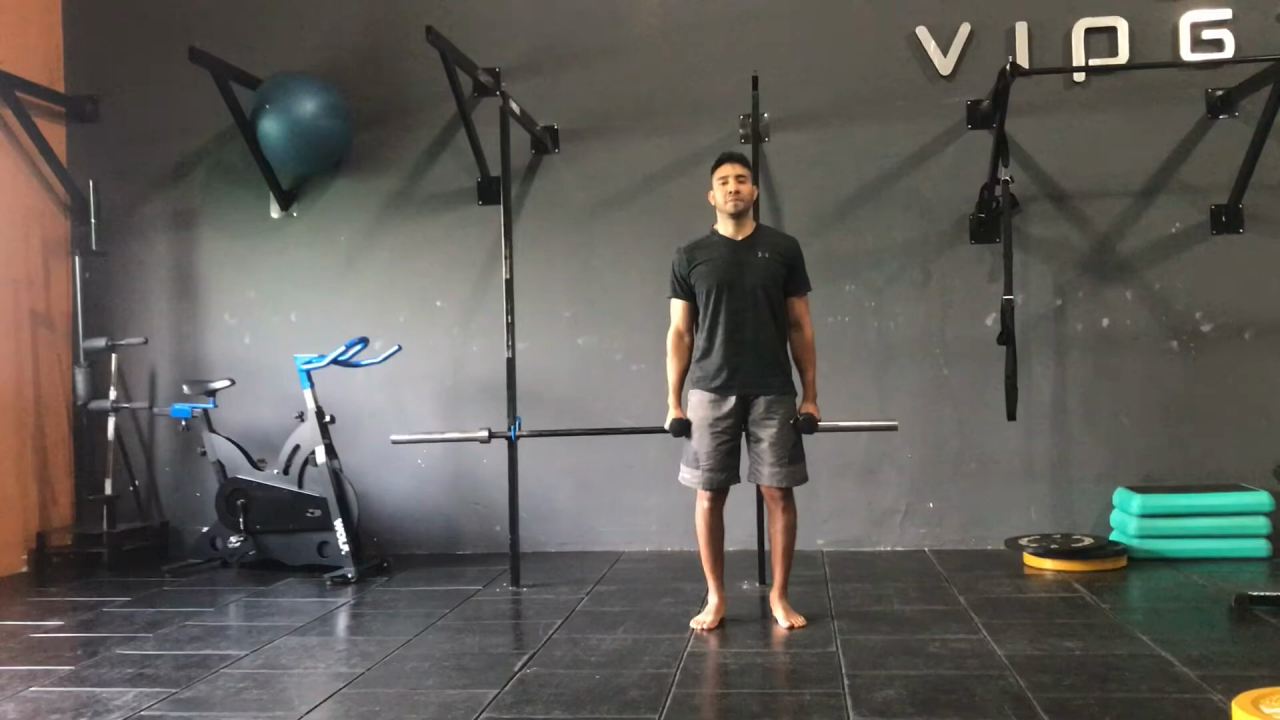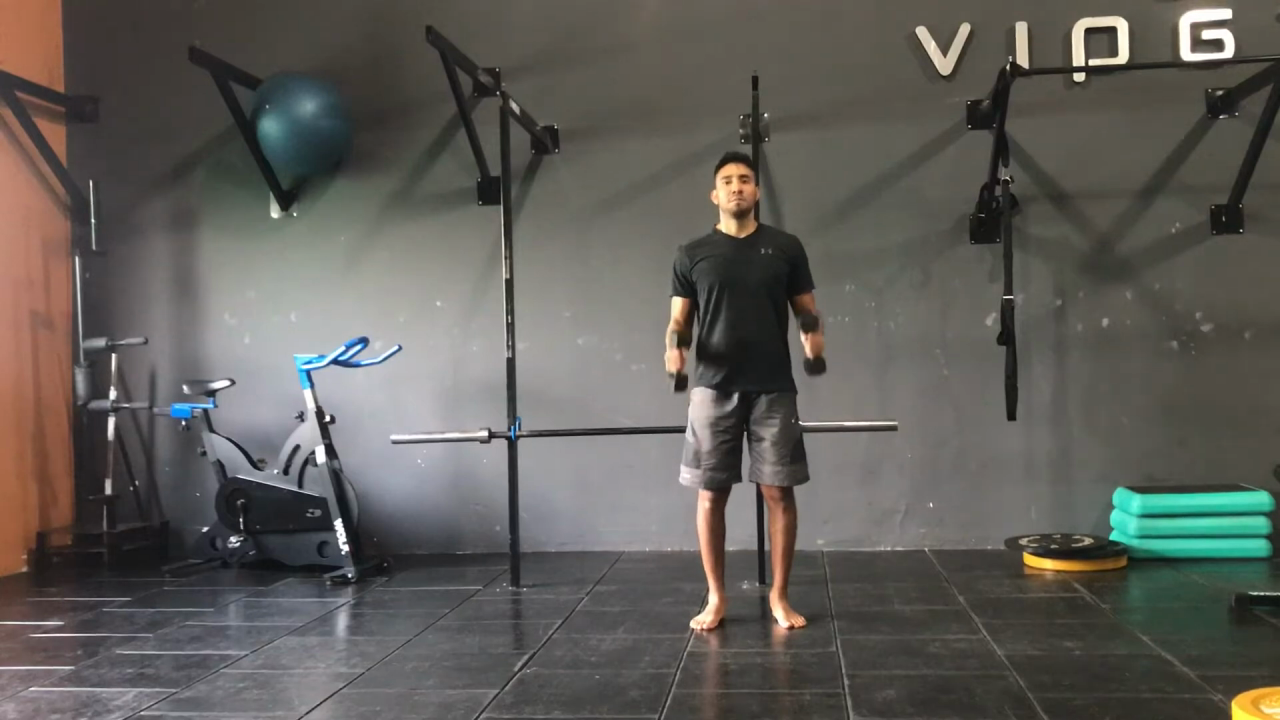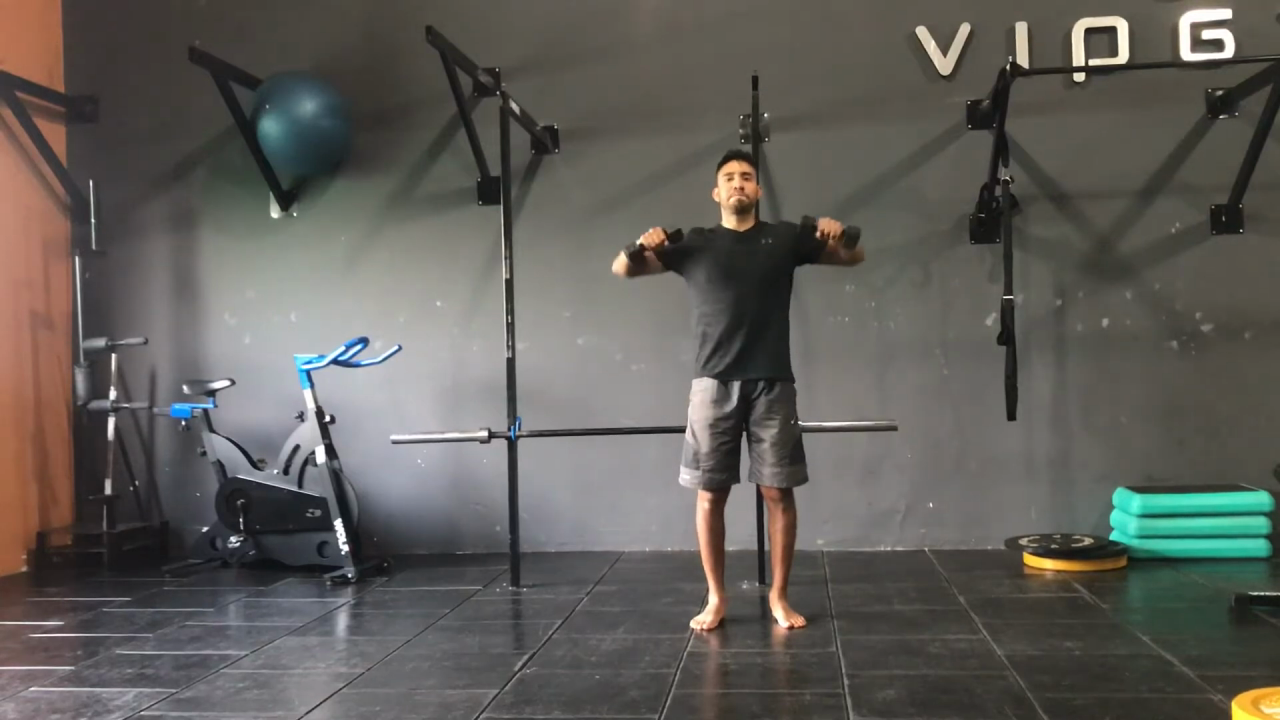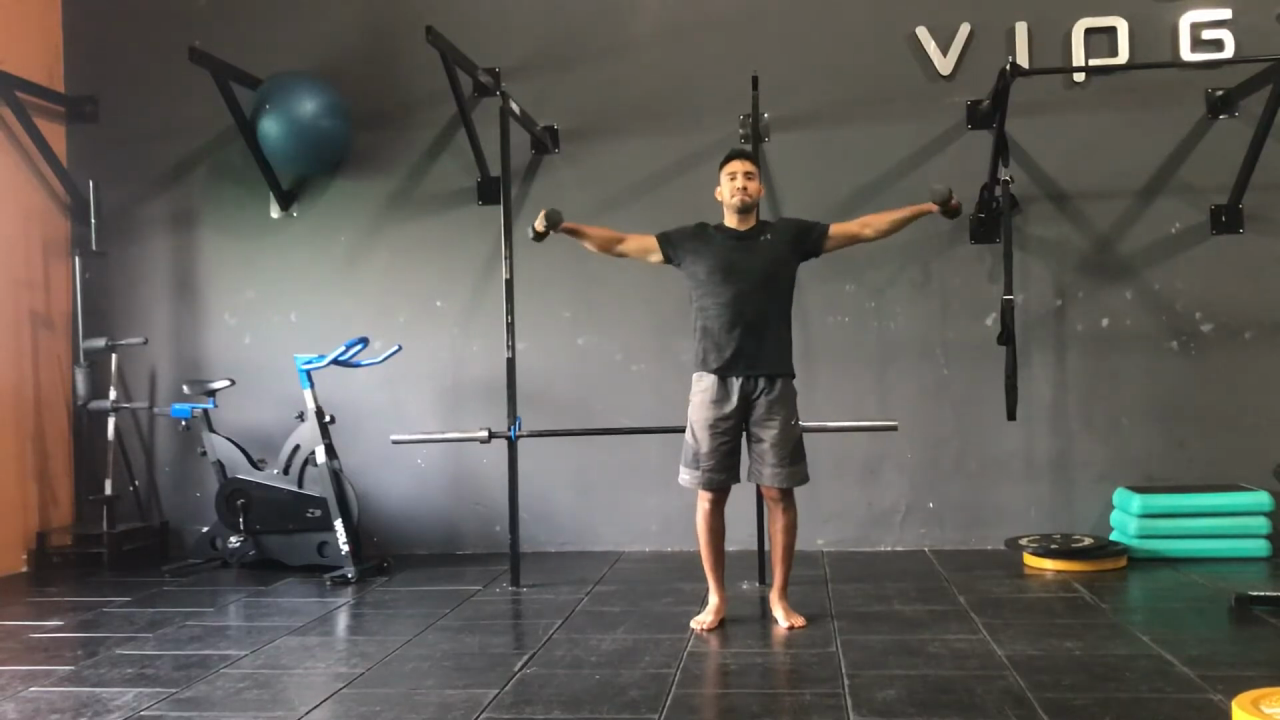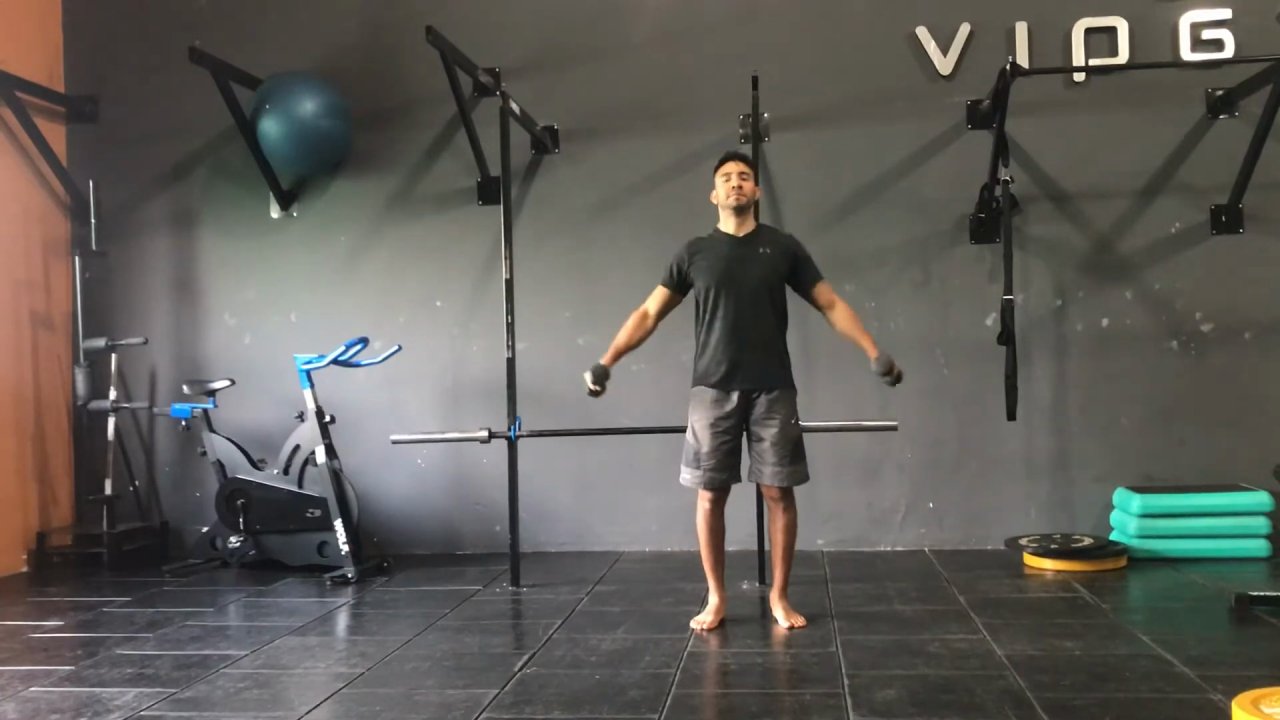
dt=1s
person 1, frame 1
left shoulder: (784, 249)
right shoulder: (691, 257)
left elbow: (800, 326)
right elbow: (680, 332)
left wrist: (810, 394)
right wrist: (674, 401)
left hip: (772, 393)
right hip: (711, 393)
left knee: (780, 493)
right knee: (709, 495)
left ankle: (779, 595)
right ankle: (716, 597)
person 1, frame 2
left shoulder: (786, 247)
right shoulder: (692, 254)
left elbow: (808, 311)
right elbow: (679, 321)
left wrist: (814, 338)
right wrist: (674, 348)
left hip: (773, 390)
right hip: (713, 390)
left knee: (780, 492)
right knee: (710, 494)
left ankle: (779, 595)
right ankle: (716, 597)
person 1, frame 3
left shoulder: (785, 237)
right shoulder: (694, 243)
left elbow: (854, 256)
right elbow: (622, 269)
left wrist: (840, 235)
right wrist: (639, 248)
left hip: (772, 384)
right hip: (714, 384)
left knee: (779, 492)
right knee: (710, 494)
left ankle: (779, 595)
right ankle: (716, 597)
person 1, frame 4
left shoulder: (788, 235)
right shoulder: (692, 241)
left elbow: (865, 228)
right elbow: (620, 243)
left wrist: (926, 208)
right wrist: (564, 227)
left hip: (773, 384)
right hip: (714, 383)
left knee: (779, 492)
right knee: (710, 493)
left ankle: (779, 595)
right ankle: (715, 598)
person 1, frame 5
left shoulder: (783, 247)
right shoulder: (695, 253)
left elbow: (832, 304)
right elbow: (648, 312)
left wrist: (875, 351)
right wrist: (606, 361)
left hip: (773, 390)
right hip: (713, 391)
left knee: (780, 492)
right knee: (710, 494)
left ankle: (779, 596)
right ankle: (715, 598)
